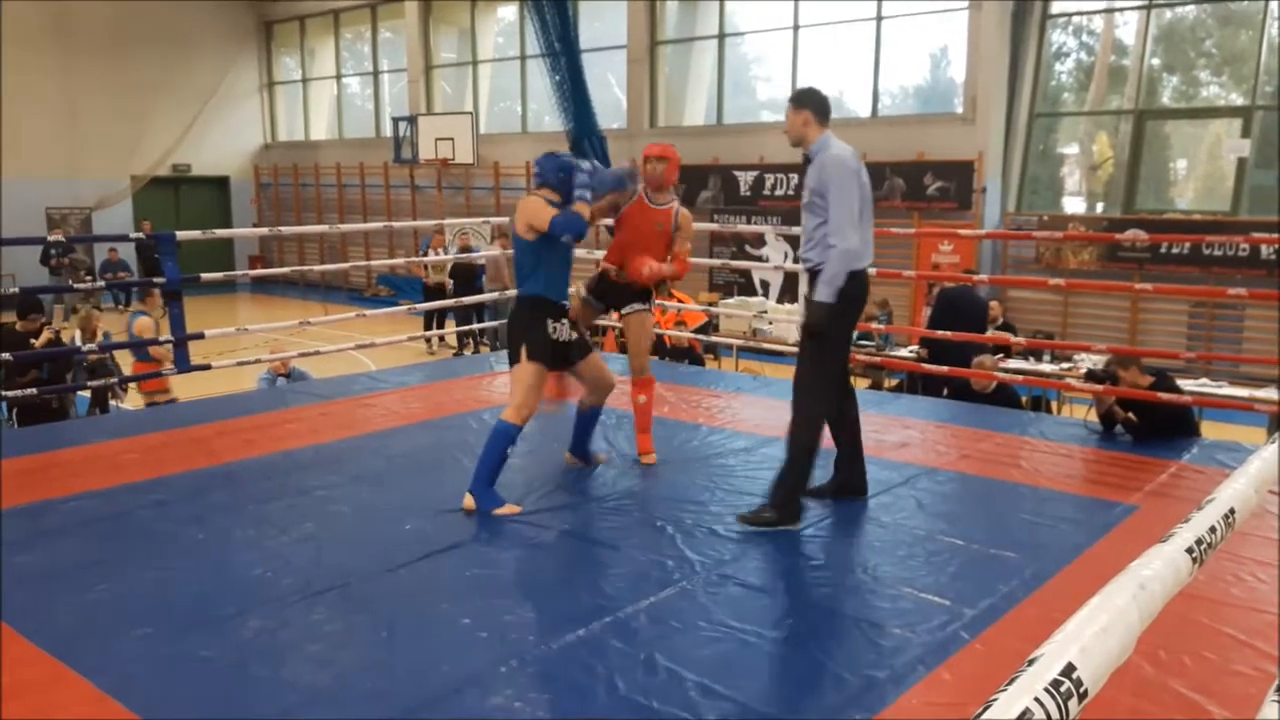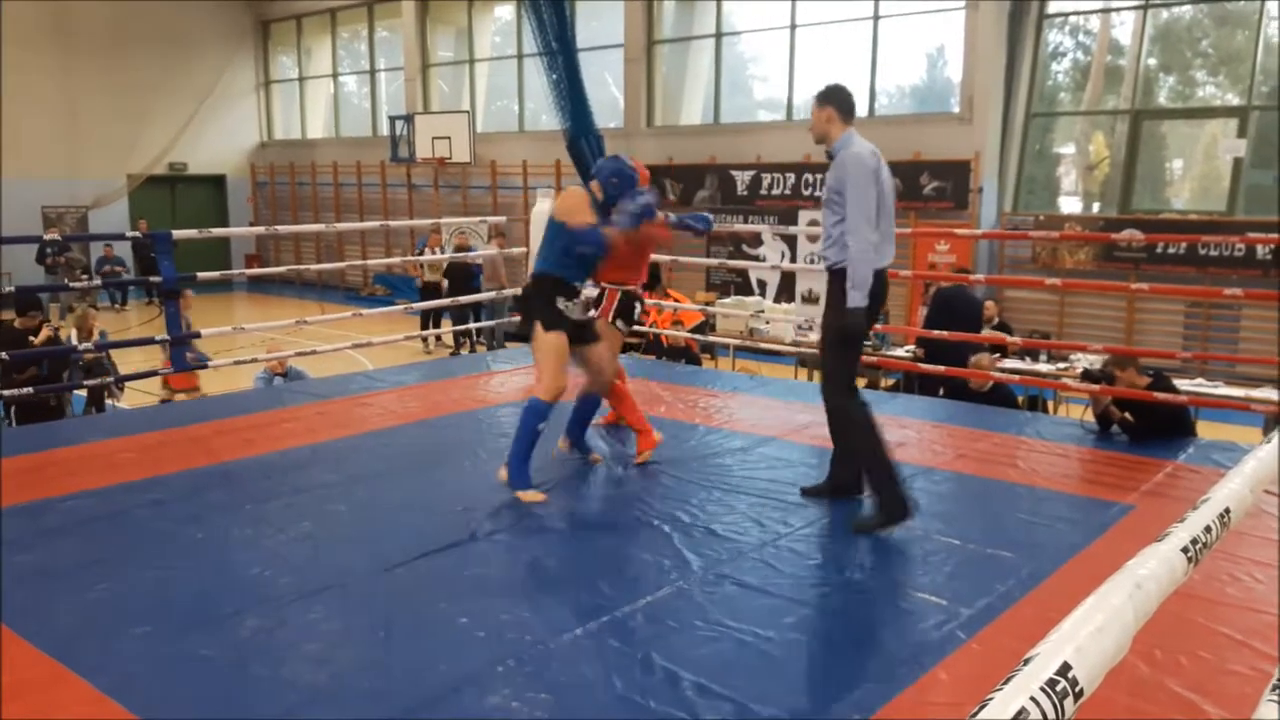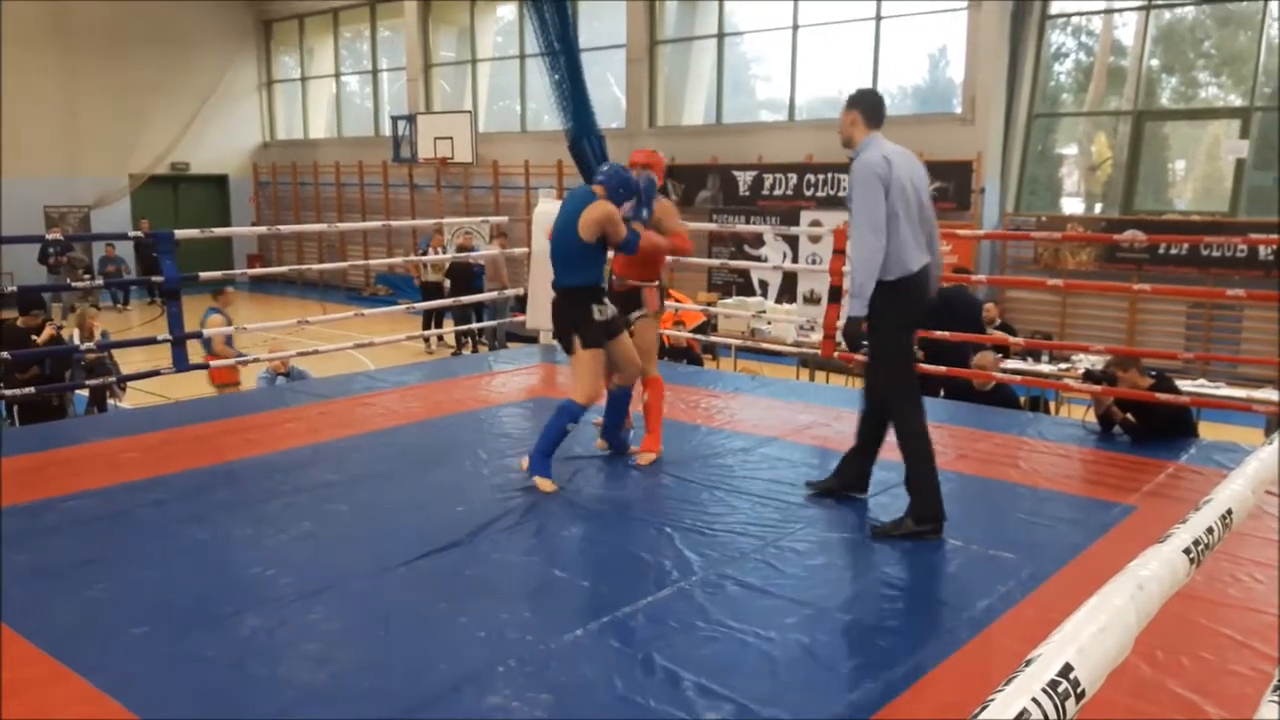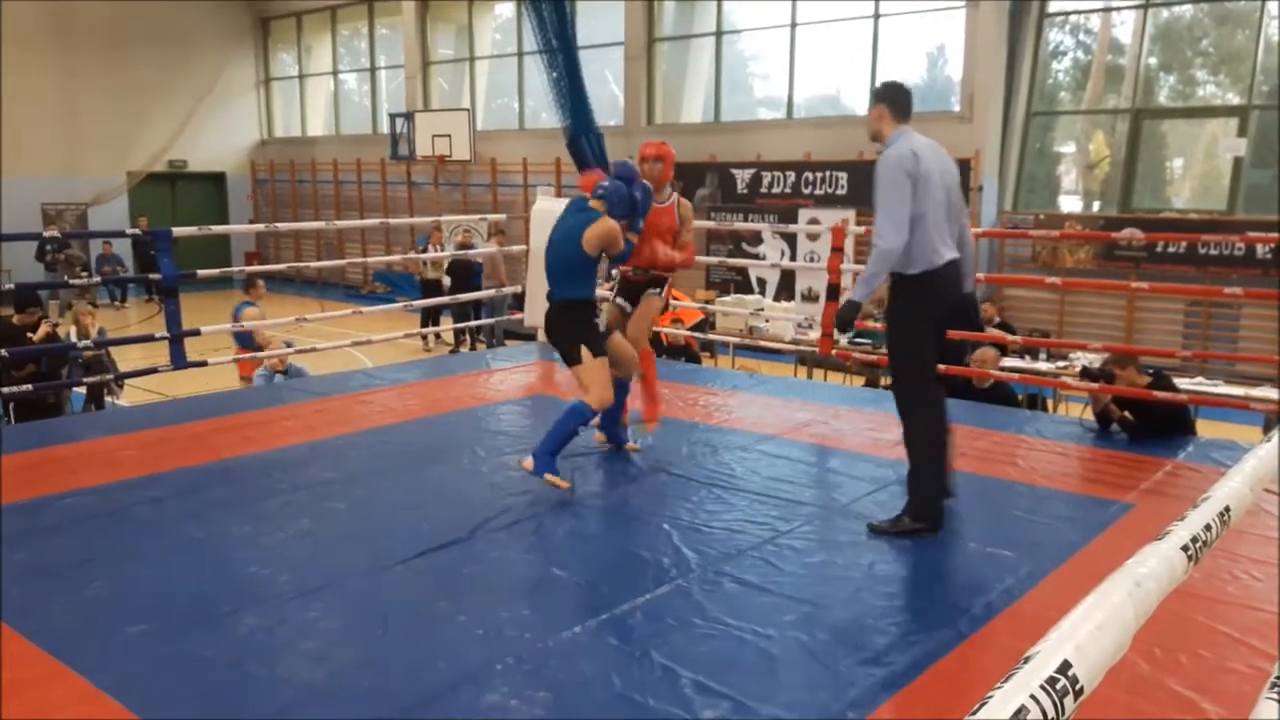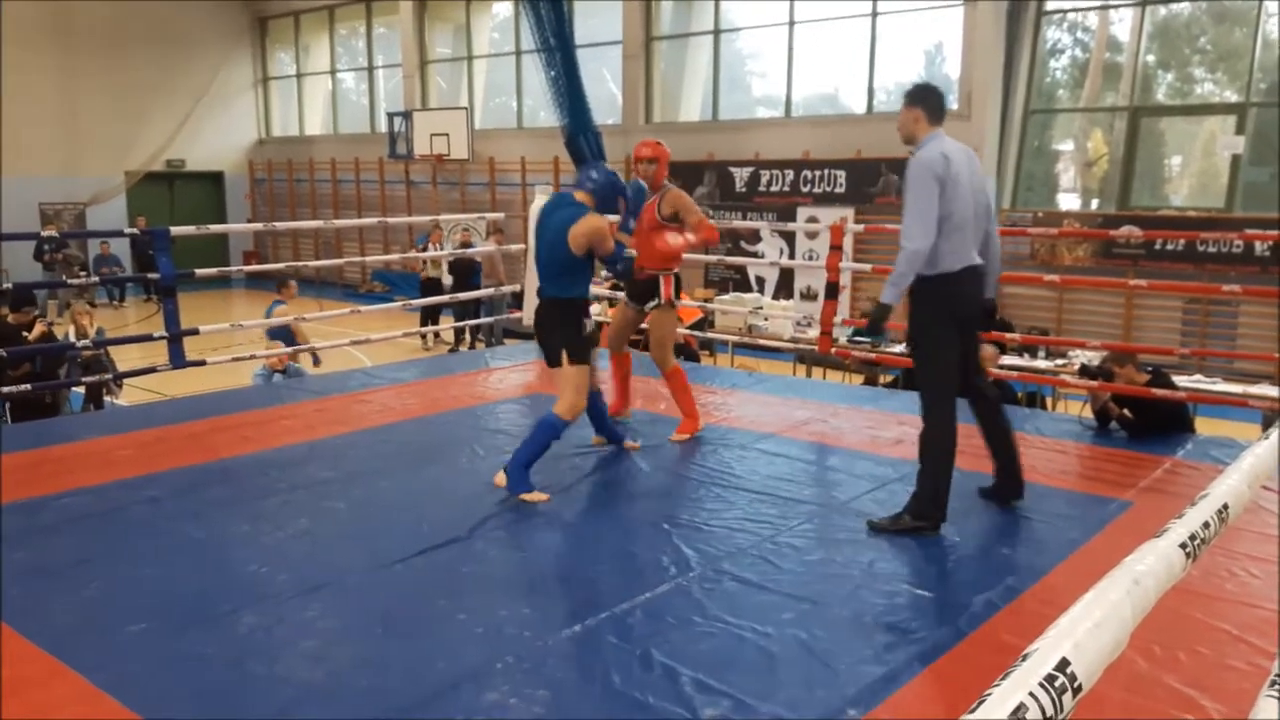
dt=0.2s
person 1, frame 1
left shoulder: (836, 160)
right shoulder: (826, 159)
left elbow: (846, 238)
left wrist: (822, 297)
left hip: (837, 286)
right hip: (835, 285)
left knee: (812, 390)
right knee: (834, 383)
left ankle: (786, 501)
right ankle: (849, 477)
person 1, frame 2
left shoulder: (854, 158)
right shoulder: (852, 157)
left elbow: (862, 236)
left wrist: (856, 303)
left hip: (853, 285)
right hip: (851, 283)
left knee: (838, 388)
right knee: (841, 382)
left ankle: (890, 498)
right ankle: (844, 477)
person 1, frame 3
left shoulder: (868, 165)
right shoulder: (904, 158)
left elbow: (869, 244)
right elbow: (928, 229)
left wrist: (855, 310)
right wrist: (929, 287)
left hip: (892, 289)
right hip: (912, 282)
left knee: (898, 394)
right knee: (882, 387)
left ankle: (925, 511)
right ankle: (853, 473)
person 1, frame 4
left shoulder: (895, 158)
right shoulder: (937, 153)
left elbow: (891, 239)
right elbow: (962, 226)
left wrist: (857, 297)
right wrist: (967, 286)
left hip: (915, 284)
right hip: (945, 278)
left knee: (915, 392)
right knee: (925, 384)
left ankle: (923, 510)
right ankle: (935, 483)
person 1, frame 5
left shoulder: (925, 161)
right shoulder: (968, 157)
left elbow: (918, 241)
right elbow: (989, 232)
left wrist: (888, 299)
right wrist: (988, 292)
left hip: (938, 288)
right hip: (969, 284)
left knee: (937, 396)
right knee: (974, 384)
left ankle: (926, 509)
right ankle: (1008, 479)
person 2, frame 1
left shoulder: (550, 209)
right shoulder: (532, 205)
right elbow: (571, 228)
right wrist: (583, 190)
left hip: (555, 314)
right hip: (534, 317)
left knee: (602, 383)
right knee: (520, 408)
left ankle: (579, 450)
right ankle: (479, 492)
person 2, frame 2
left shoulder: (603, 206)
right shoulder: (576, 198)
right elbow: (589, 244)
right wrist: (625, 219)
left hip: (567, 297)
right hip: (545, 297)
left knee: (605, 373)
right knee: (552, 385)
left ankle: (575, 438)
right ankle: (516, 469)
person 2, frame 3
left shoulder: (579, 197)
right shoulder: (603, 210)
right elbow: (629, 246)
left wrist: (635, 207)
right wrist: (642, 206)
left hip: (590, 300)
right hip: (576, 306)
left knee: (630, 368)
right knee: (586, 392)
left ankle: (614, 437)
right ankle: (538, 461)
person 2, frame 4
left shoulder: (577, 205)
right shoulder: (605, 227)
right elbow: (625, 257)
right wrist: (639, 216)
left hip: (578, 311)
right hip: (571, 318)
left knee: (628, 362)
right knee: (600, 397)
left ankle: (611, 432)
right ankle: (541, 458)
person 2, frame 5
left shoulder: (556, 202)
right shoulder: (592, 224)
right elbow: (615, 261)
left hip: (564, 310)
right hip: (562, 318)
left knee: (588, 381)
right knee: (571, 406)
left ankle: (608, 432)
right ankle: (513, 473)
person 3, frame 1
left shoulder: (681, 216)
right shoulder: (628, 195)
left elbow: (682, 267)
left wrist: (659, 270)
left hip: (638, 289)
right hip: (608, 279)
left knee: (640, 364)
left ankle: (644, 440)
person 3, frame 2
left shoulder: (639, 212)
left hip: (616, 298)
right hip: (612, 296)
left knee: (601, 370)
right knee: (604, 363)
left ankle: (645, 434)
right ankle: (620, 410)
person 3, frame 3
left shoulder: (662, 208)
left elbow: (684, 245)
left wrist: (655, 241)
left hip: (644, 294)
right hip: (619, 289)
left knee: (646, 367)
left ankle: (652, 441)
person 3, frame 4
left shoulder: (681, 207)
left elbow: (688, 256)
left wrist: (670, 256)
left hip: (656, 283)
right hip: (627, 281)
left knee: (635, 336)
left ankle: (652, 405)
person 3, frame 5
left shoulder: (675, 199)
right shoulder: (636, 198)
left elbow: (710, 233)
left wrist: (683, 240)
right wrist: (620, 237)
left hip: (662, 283)
right hip: (636, 279)
left knee: (661, 357)
right knee: (615, 342)
left ankle: (691, 418)
right ankle: (620, 403)
